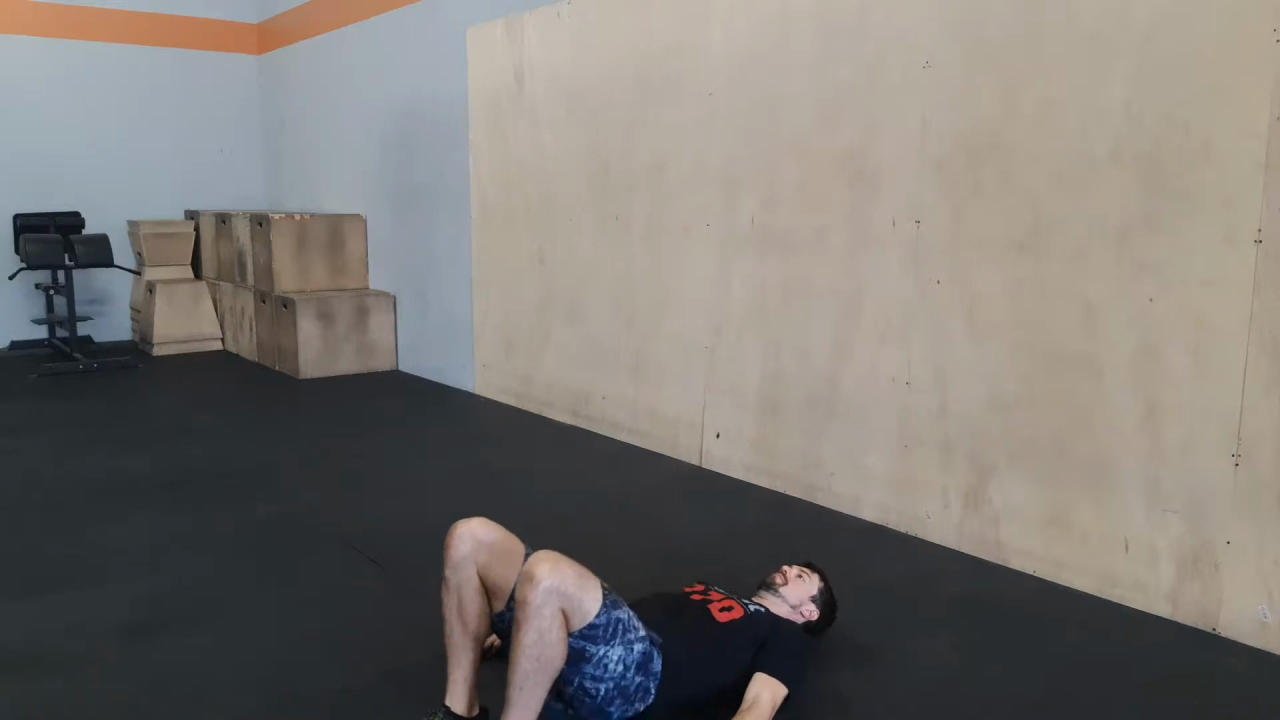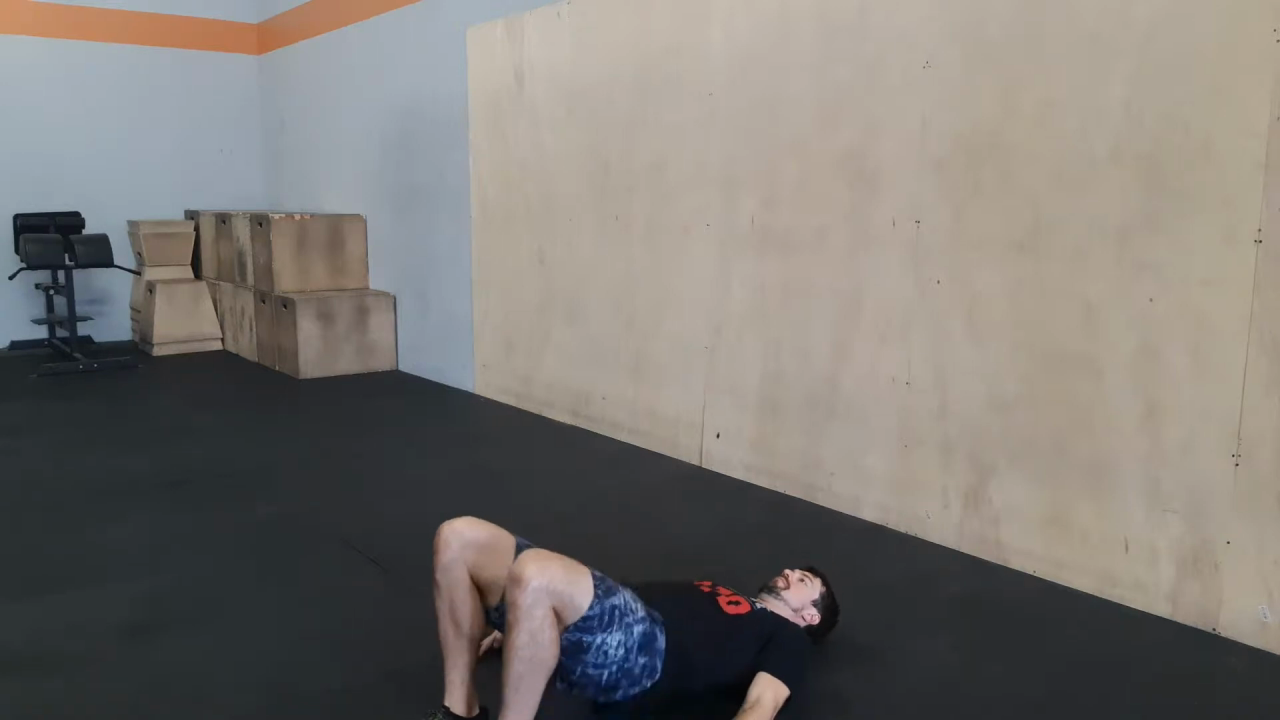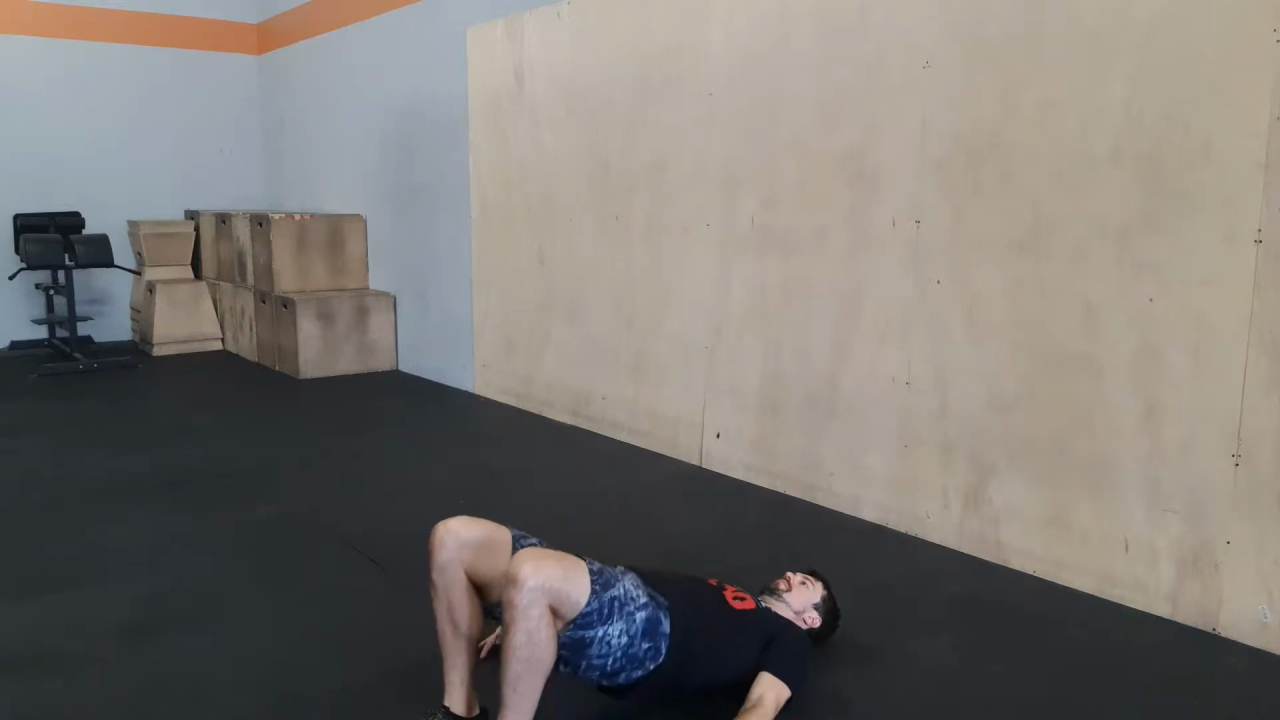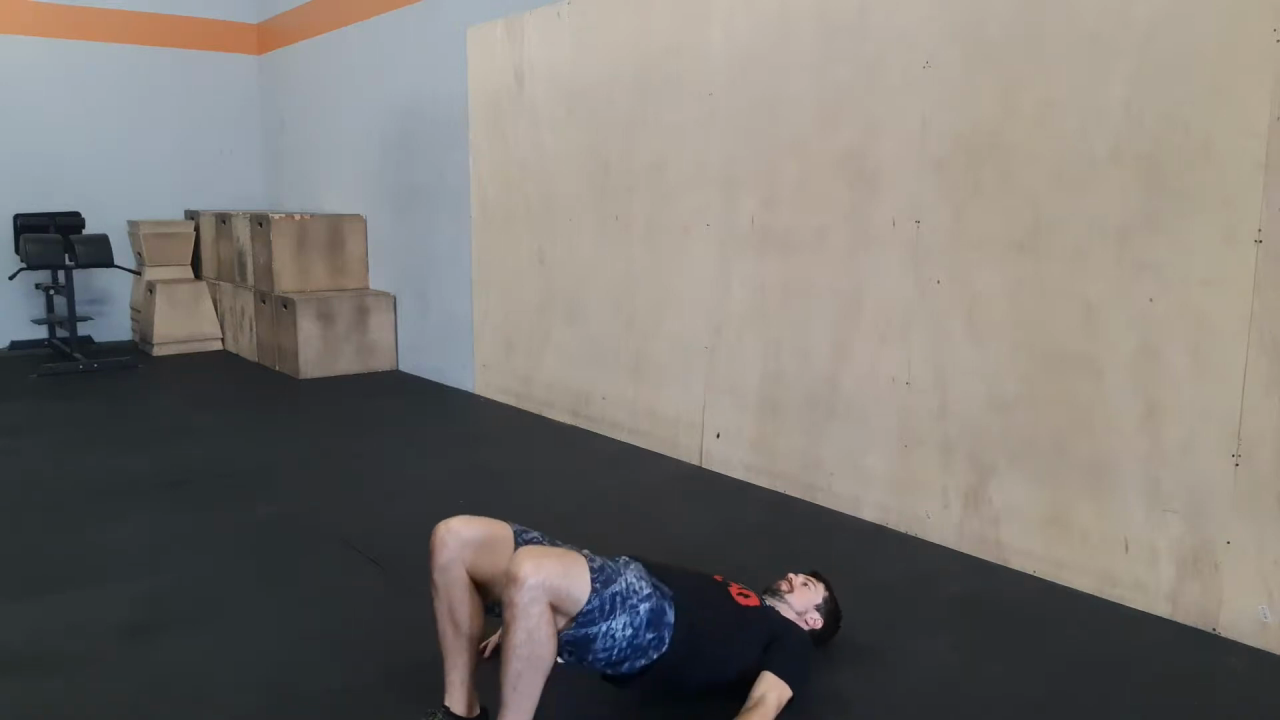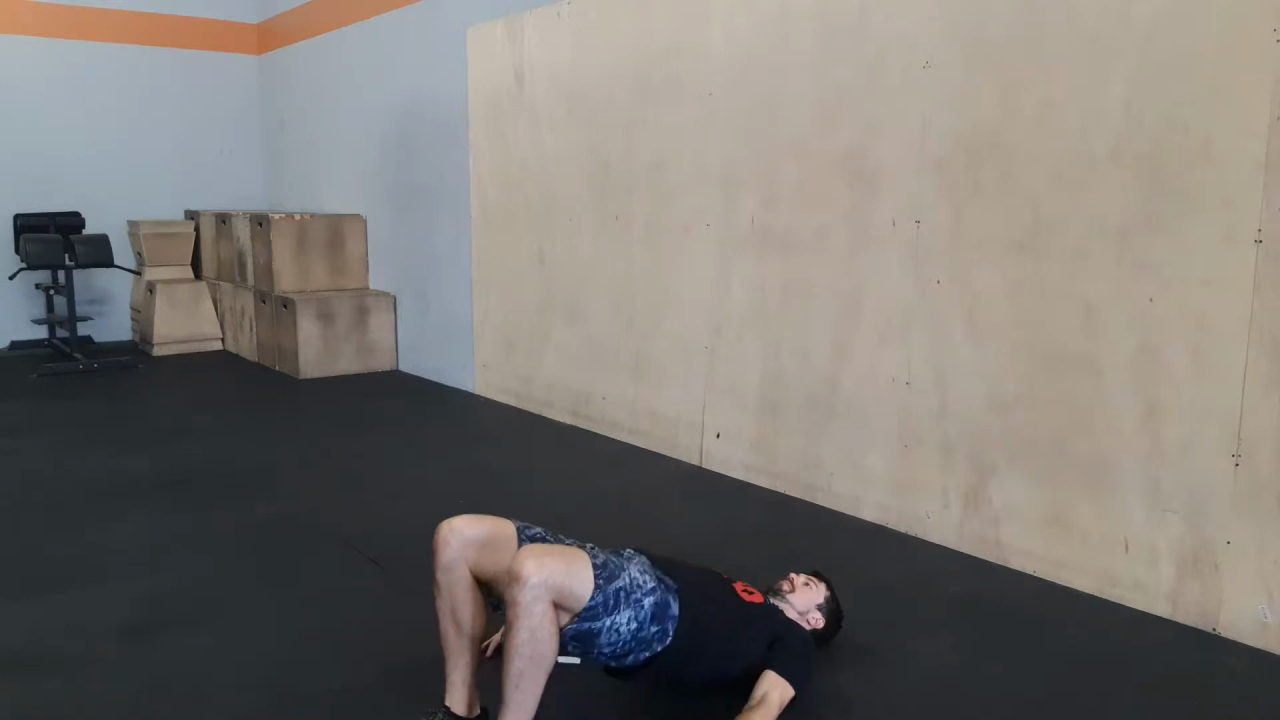
dt=0.1s
person 1, frame 1
left shoulder: (785, 638)
right shoulder: (712, 595)
right wrist: (525, 624)
left hip: (633, 664)
right hip: (601, 636)
left knee: (545, 575)
right knee: (470, 539)
person 1, frame 2
left shoulder: (787, 638)
right shoulder: (714, 595)
right wrist: (524, 624)
left hip: (639, 646)
right hip: (614, 618)
left knee: (535, 573)
right knee: (458, 538)
person 1, frame 3
left shoulder: (788, 640)
right shoulder: (724, 603)
right wrist: (524, 619)
left hip: (645, 622)
left knee: (530, 575)
right knee: (452, 539)
person 1, frame 4
left shoulder: (790, 640)
right shoulder: (728, 602)
right wrist: (526, 618)
left hip: (650, 613)
left knee: (530, 572)
right knee: (454, 538)
person 1, frame 5
left shoulder: (792, 639)
right shoulder: (734, 600)
right wrist: (531, 616)
left hip: (654, 604)
left knee: (533, 572)
right knee: (457, 538)
